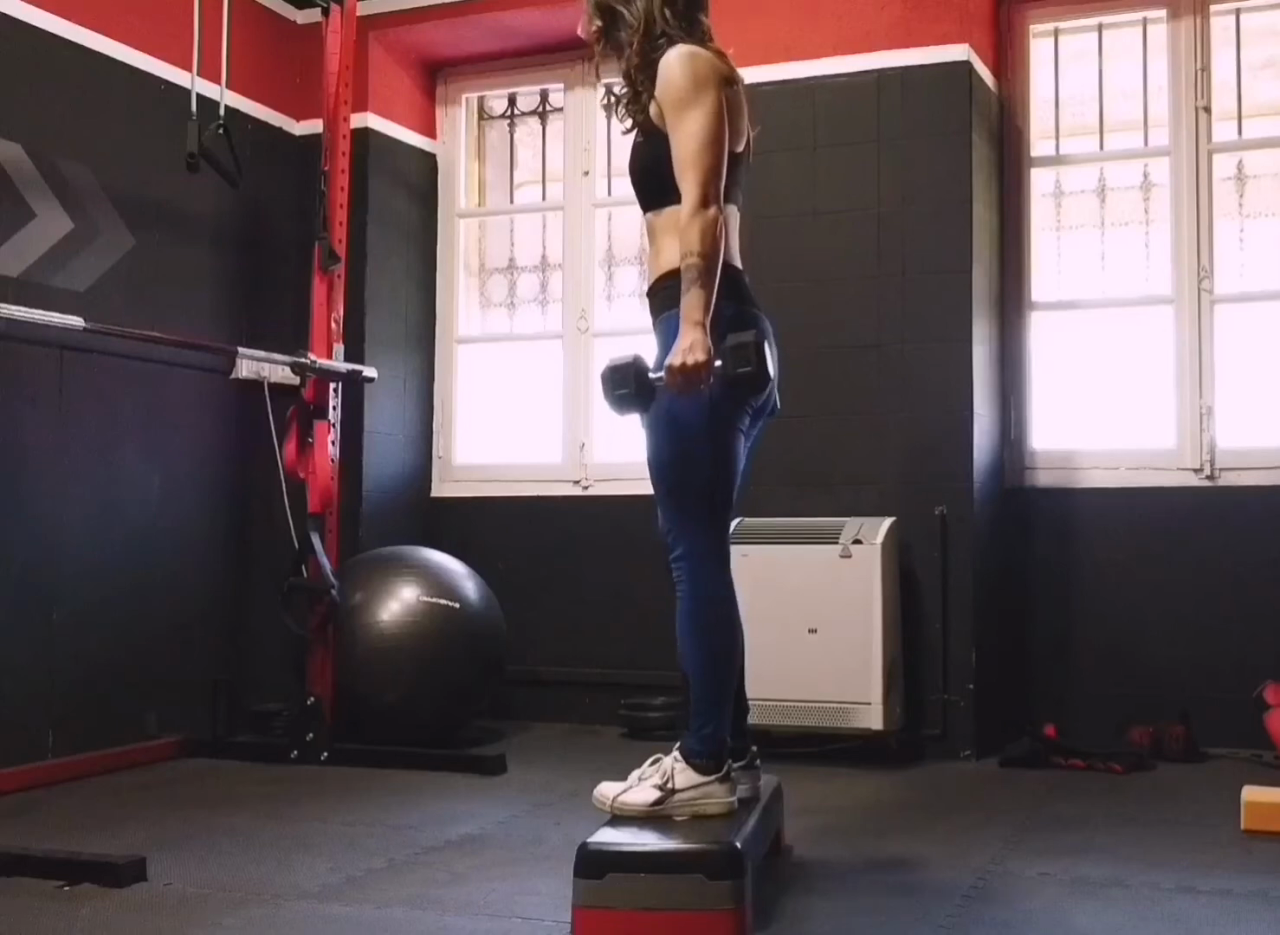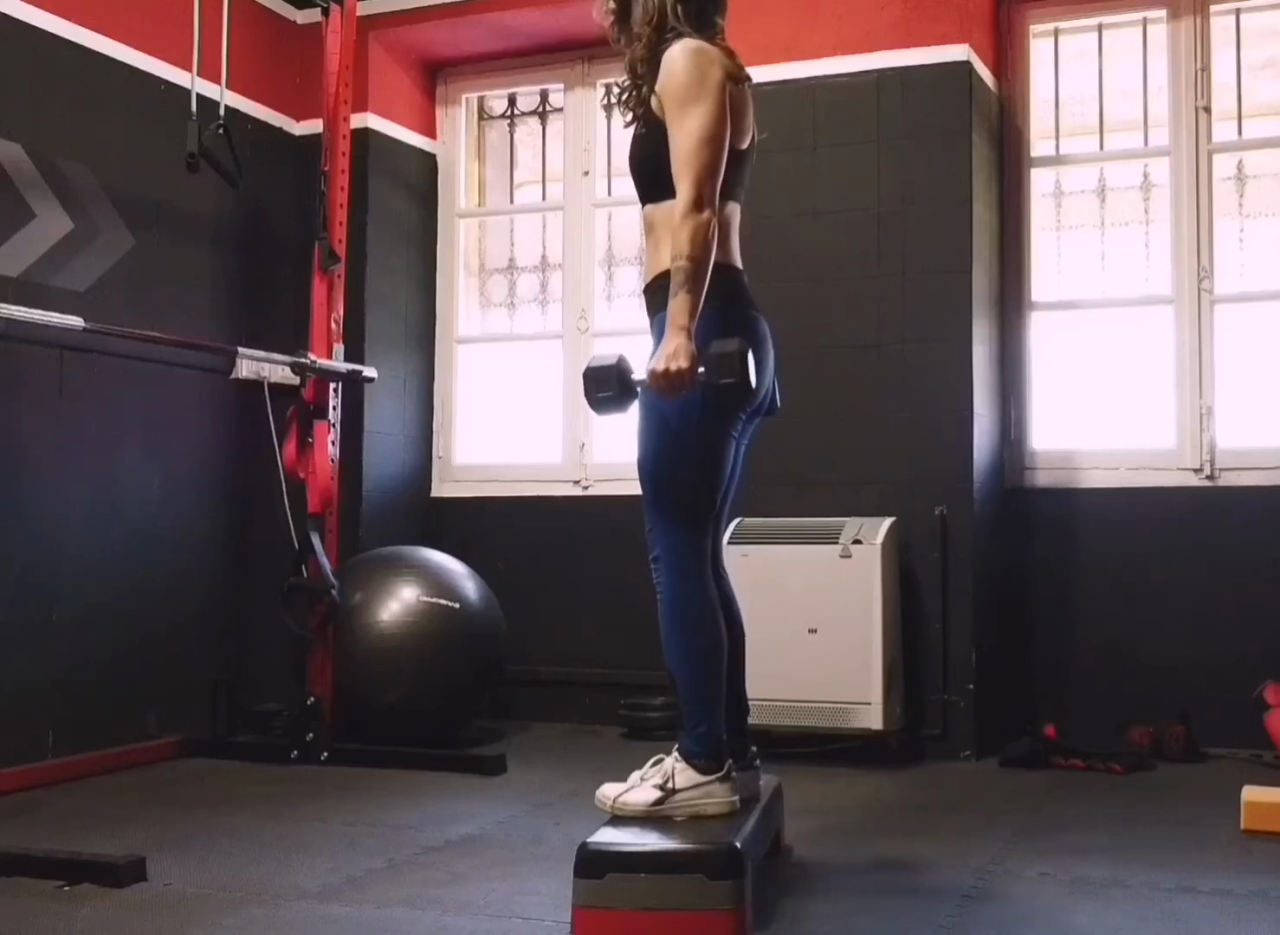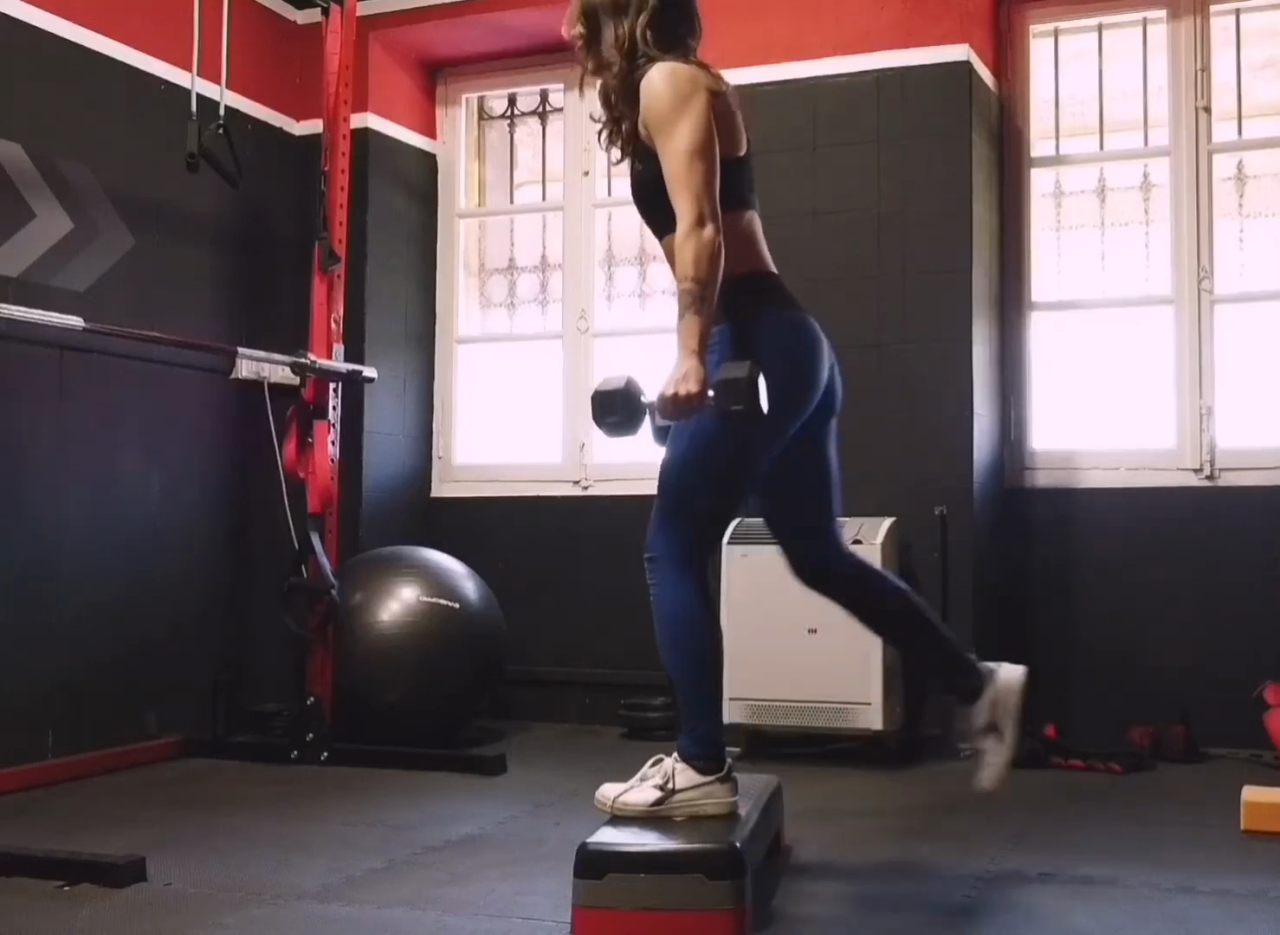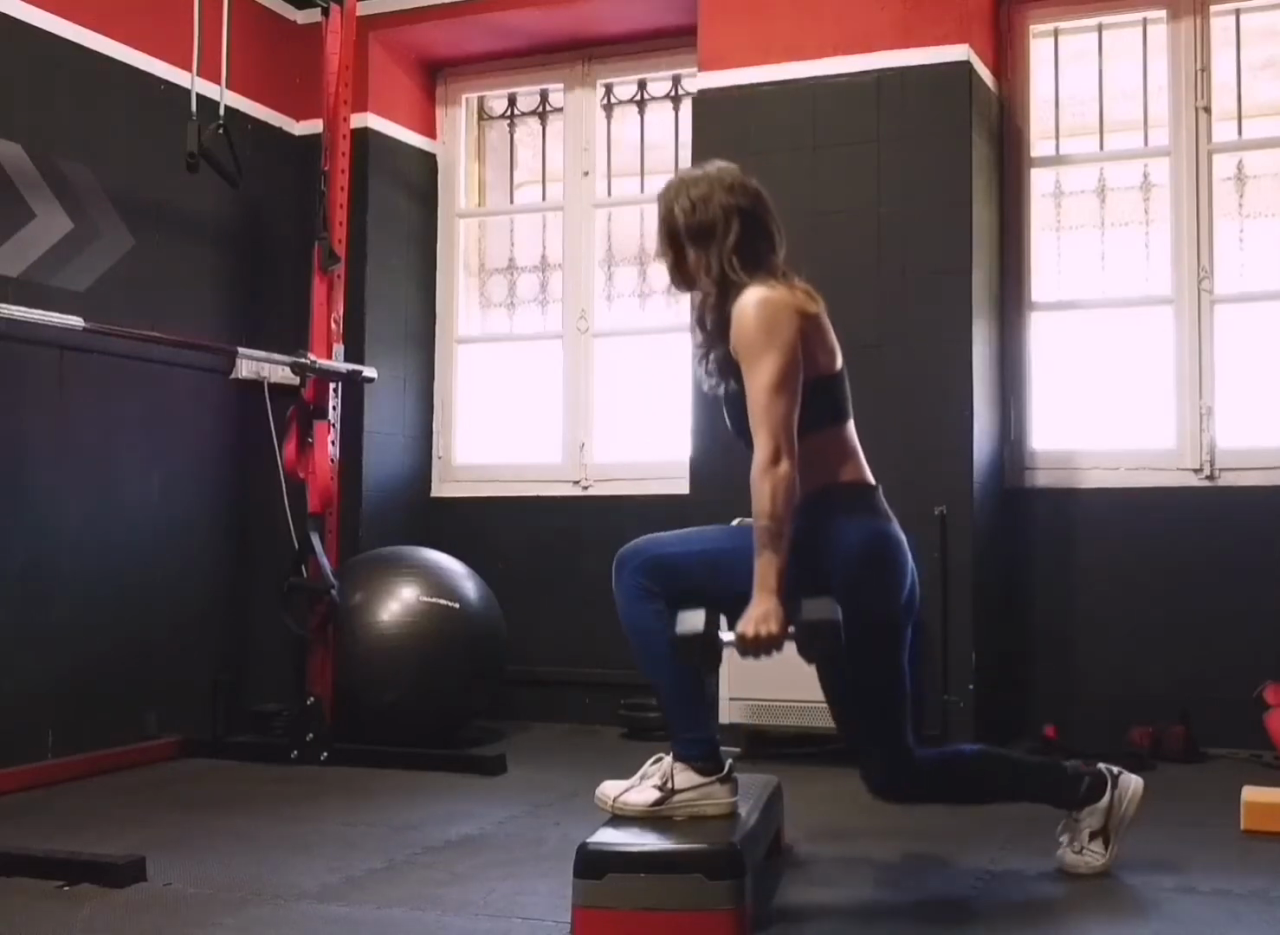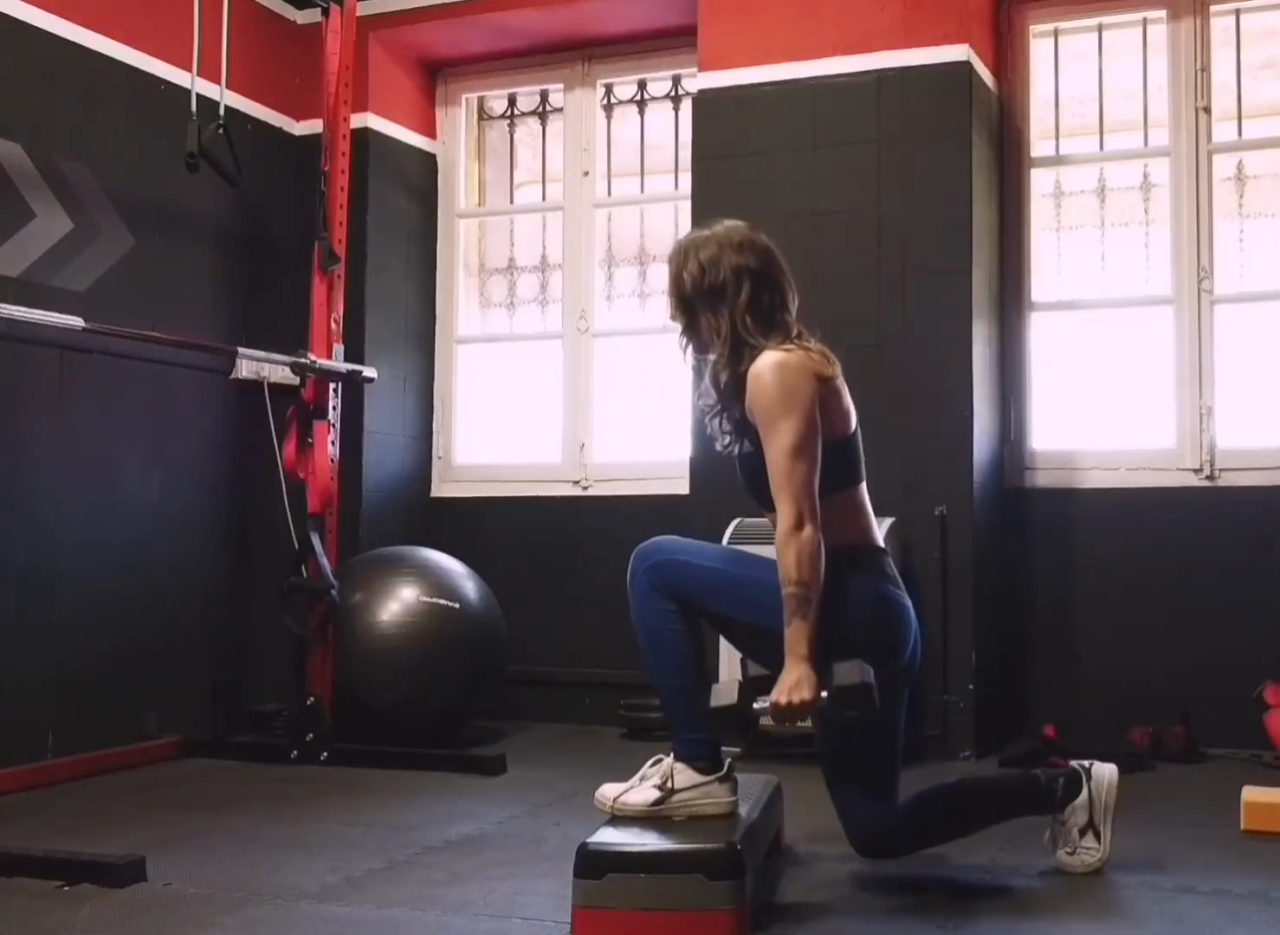
dt=0.5s
person 1, frame 1
right shoulder: (684, 76)
left elbow: (701, 207)
left wrist: (694, 325)
left hip: (708, 333)
right hip: (718, 334)
left knee: (691, 551)
right knee: (700, 554)
left ankle: (704, 765)
right ankle: (728, 752)
person 1, frame 2
right shoulder: (689, 67)
left elbow: (696, 208)
left wrist: (680, 330)
left hip: (703, 335)
right hip: (721, 334)
left knee: (676, 552)
right knee: (695, 554)
left ankle: (704, 765)
right ankle: (729, 752)
person 1, frame 3
left shoulder: (667, 82)
right shoulder: (686, 87)
left elbow: (699, 230)
left wrist: (689, 353)
right wrist: (702, 350)
left hip: (756, 344)
right hip: (785, 345)
left knee: (674, 553)
right knee: (817, 554)
left ankle: (698, 769)
right ankle: (982, 689)
person 1, frame 4
left shoulder: (759, 305)
right shoulder: (775, 300)
left elbow: (776, 462)
left wrist: (765, 591)
right wrist: (774, 580)
left hip: (841, 546)
right hip: (856, 543)
left knee: (642, 573)
right knee: (894, 770)
left ankle: (697, 772)
right ankle: (1089, 789)
person 1, frame 5
left shoulder: (776, 369)
right shoulder: (789, 361)
left elbow: (799, 525)
left wrist: (798, 658)
left hip: (849, 607)
right hip: (860, 603)
left knee: (657, 569)
right knee: (878, 829)
left ankle: (697, 771)
right ankle: (1067, 788)
